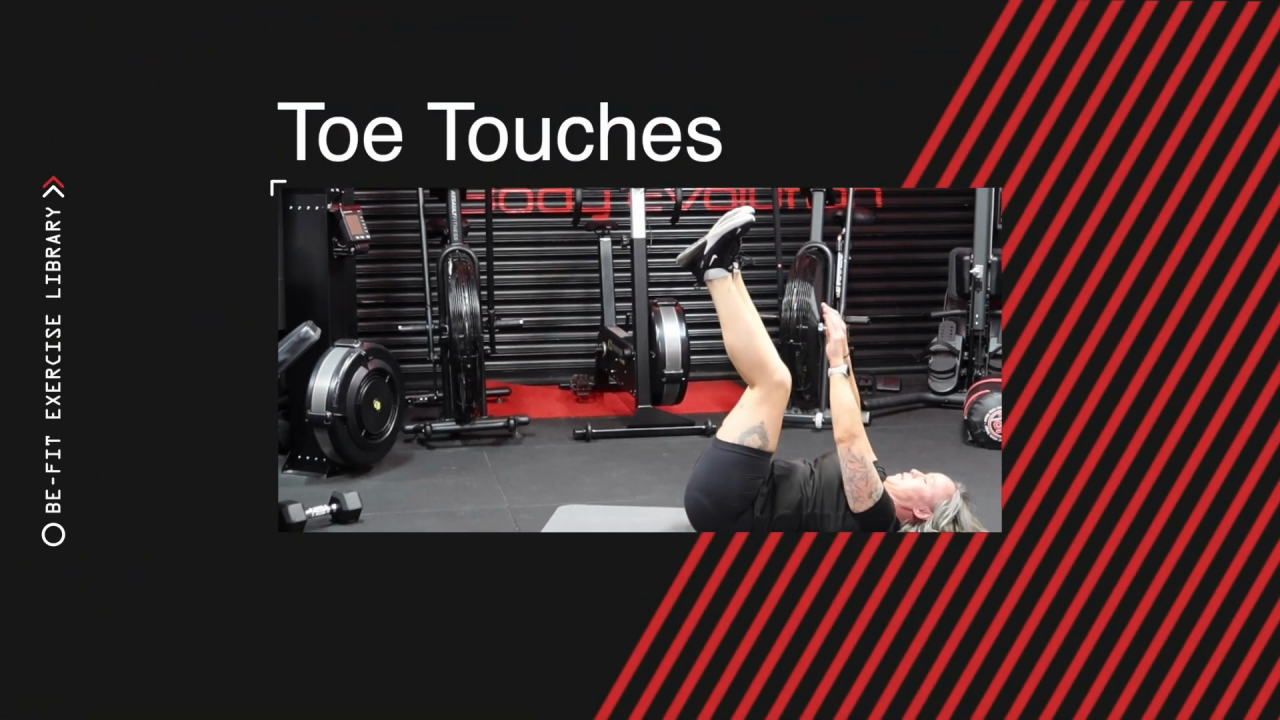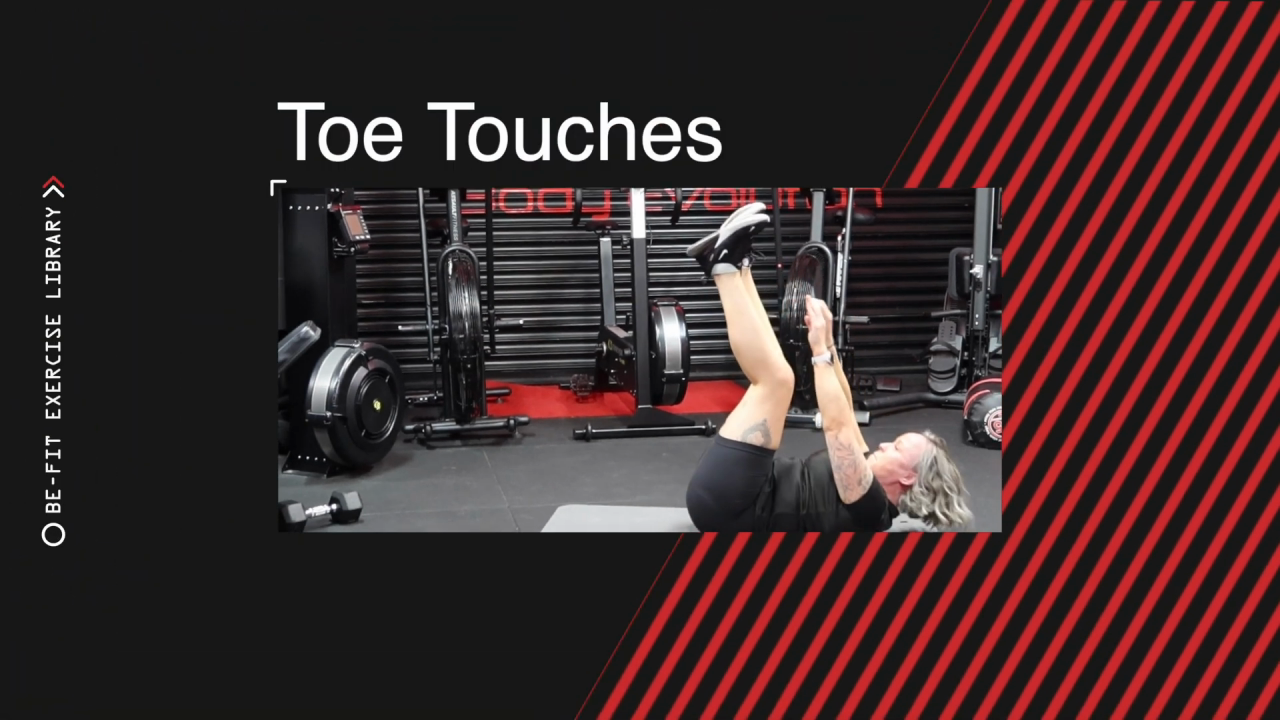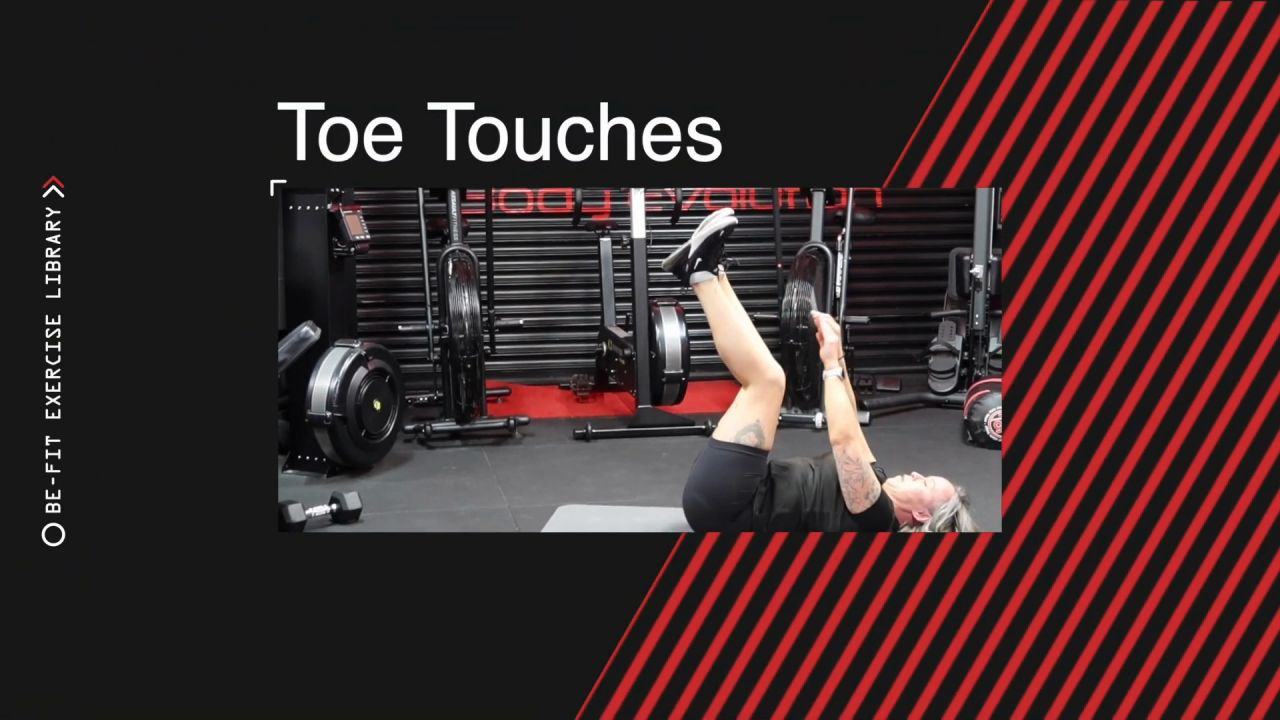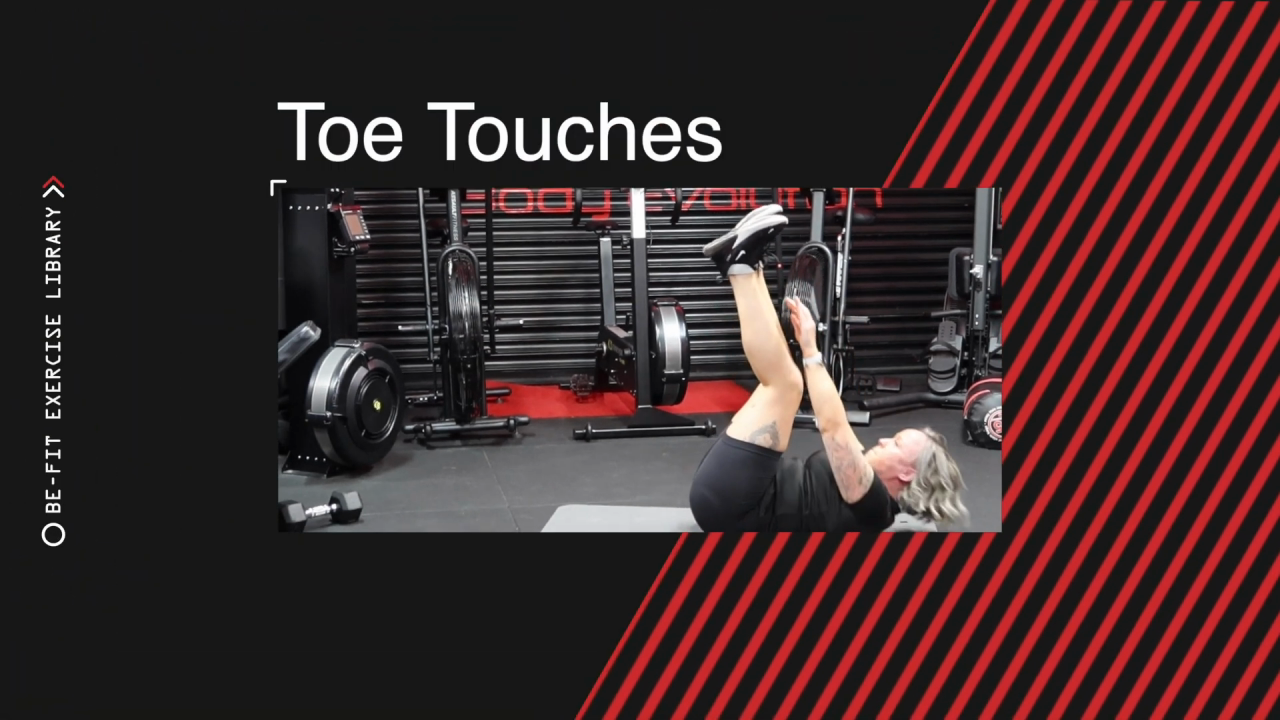
dt=1s
person 1, frame 1
left shoulder: (877, 515)
right shoulder: (878, 487)
left elbow: (848, 436)
right elbow: (854, 427)
left wrist: (838, 363)
right wrist: (843, 355)
left hip: (723, 506)
right hip: (727, 498)
left knee: (772, 381)
right knee: (772, 379)
left ankle: (718, 271)
right ankle: (723, 270)
person 1, frame 2
left shoulder: (872, 507)
right shoulder: (872, 477)
left elbow: (837, 426)
right elbow: (844, 411)
left wrist: (821, 351)
right wrist: (827, 343)
left hip: (723, 502)
right hip: (729, 498)
left knee: (775, 380)
right knee: (773, 377)
left ankle: (726, 265)
right ankle: (733, 264)
person 1, frame 3
left shoulder: (877, 516)
right shoulder: (878, 488)
left elbow: (843, 437)
right elbow: (849, 426)
left wrist: (832, 366)
right wrist: (837, 358)
left hip: (721, 506)
right hip: (726, 500)
left knee: (766, 379)
right knee: (765, 377)
left ankle: (702, 272)
right ankle: (708, 270)
person 1, frame 4
left shoulder: (874, 504)
right shoulder: (870, 476)
left elbow: (833, 425)
right elbow: (837, 427)
left wrist: (811, 351)
right wrist: (808, 346)
left hip: (725, 501)
right hip: (729, 495)
left knee: (784, 383)
right knee: (782, 380)
left ankle: (742, 264)
right ankle: (745, 264)
